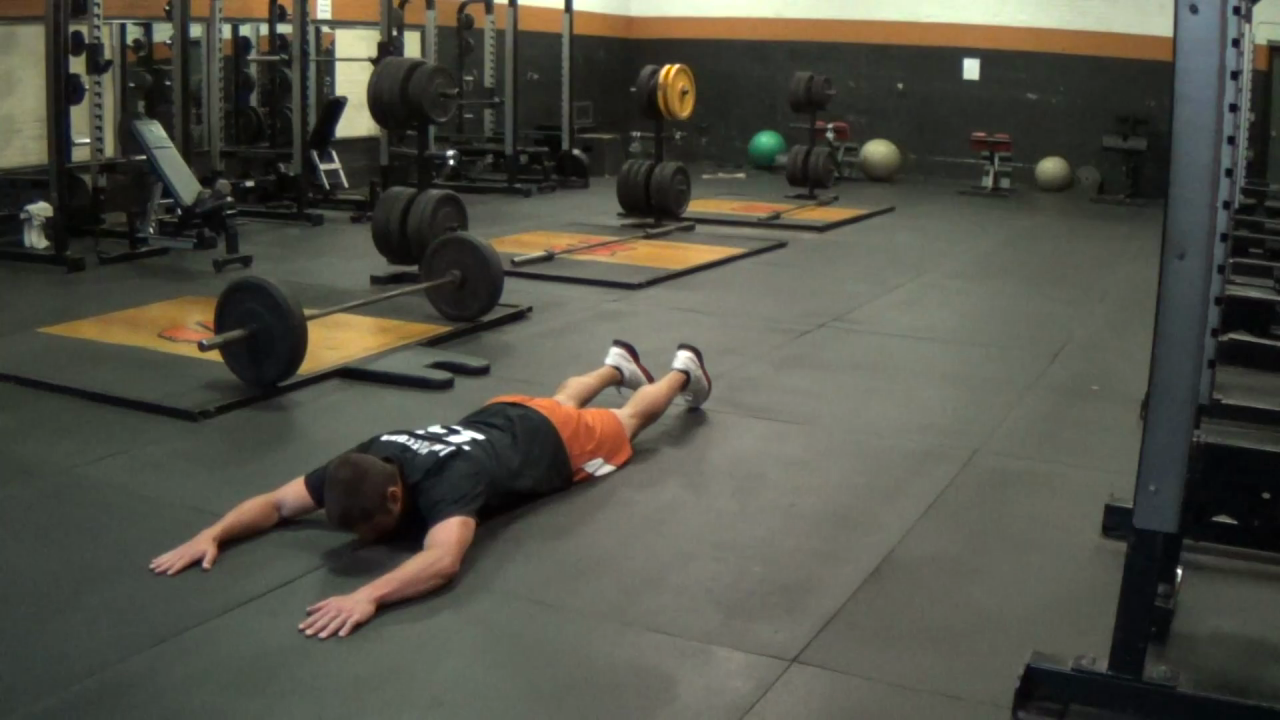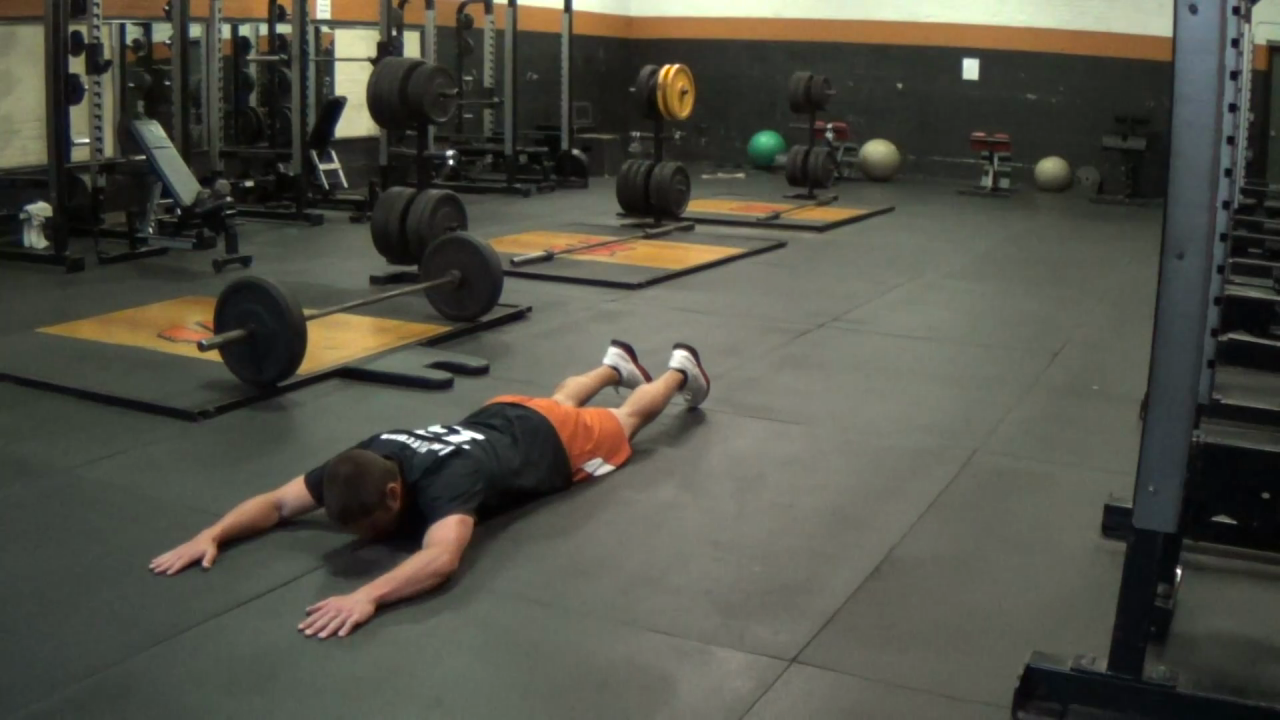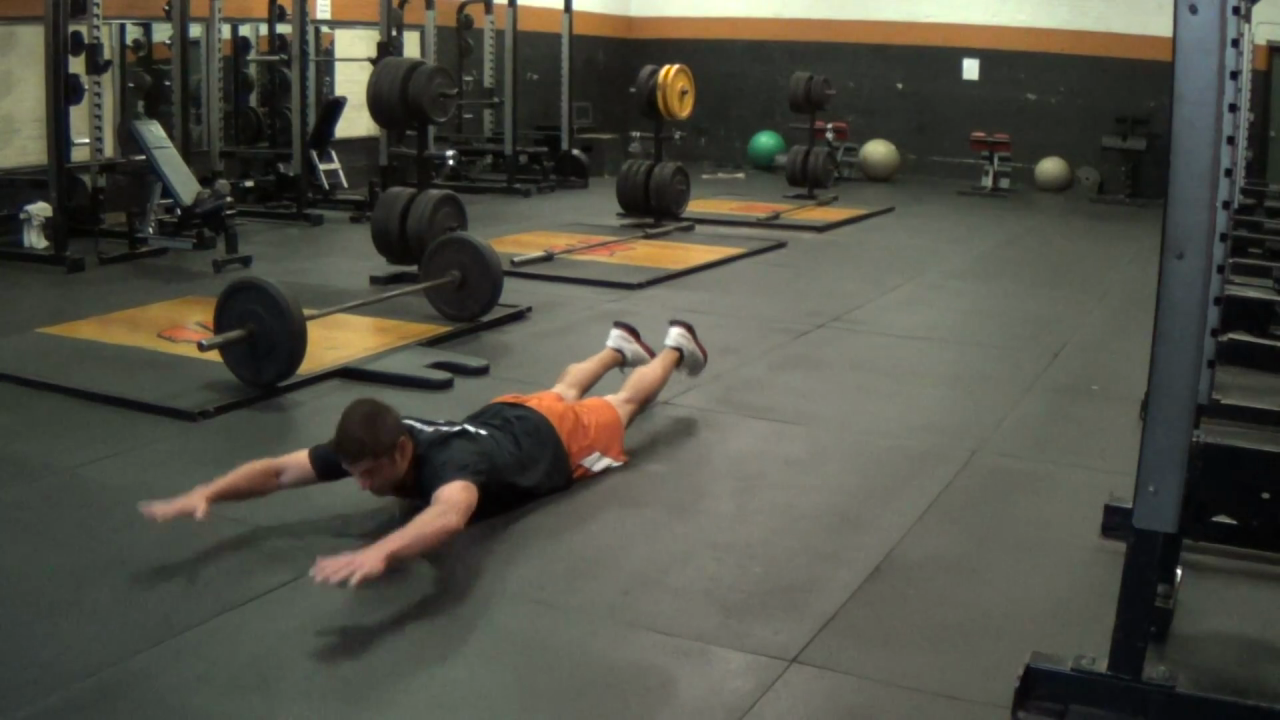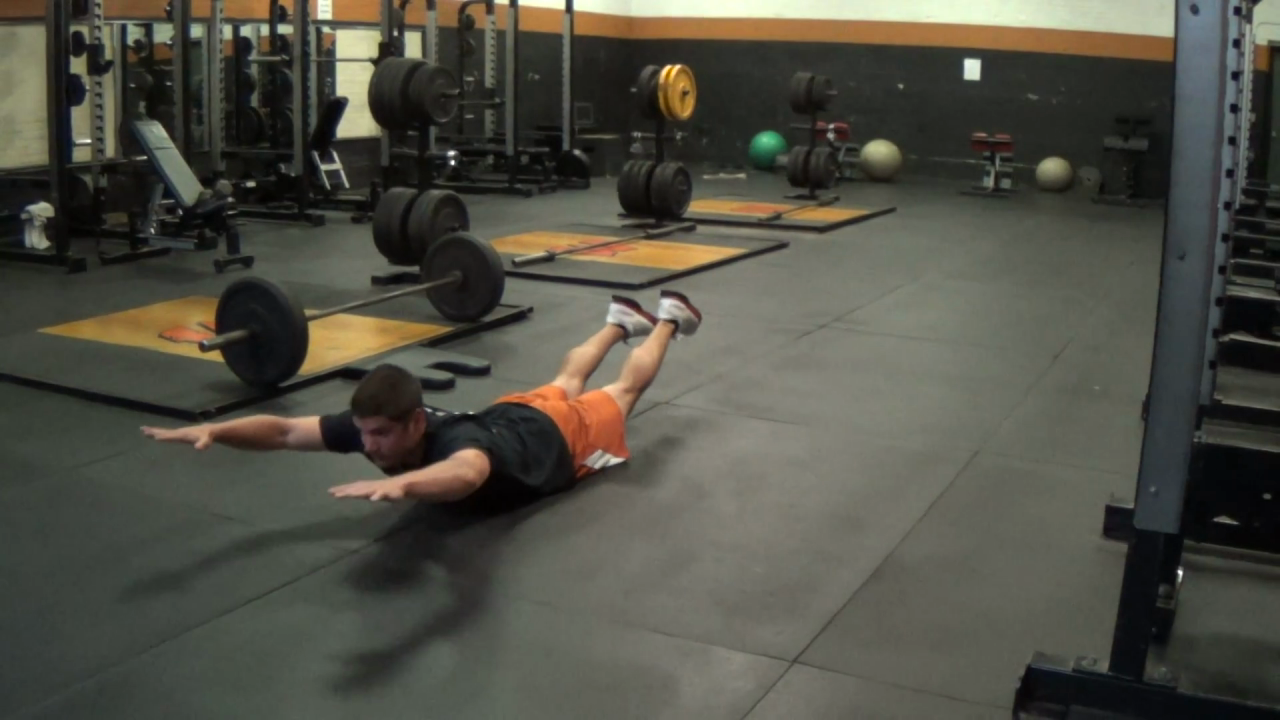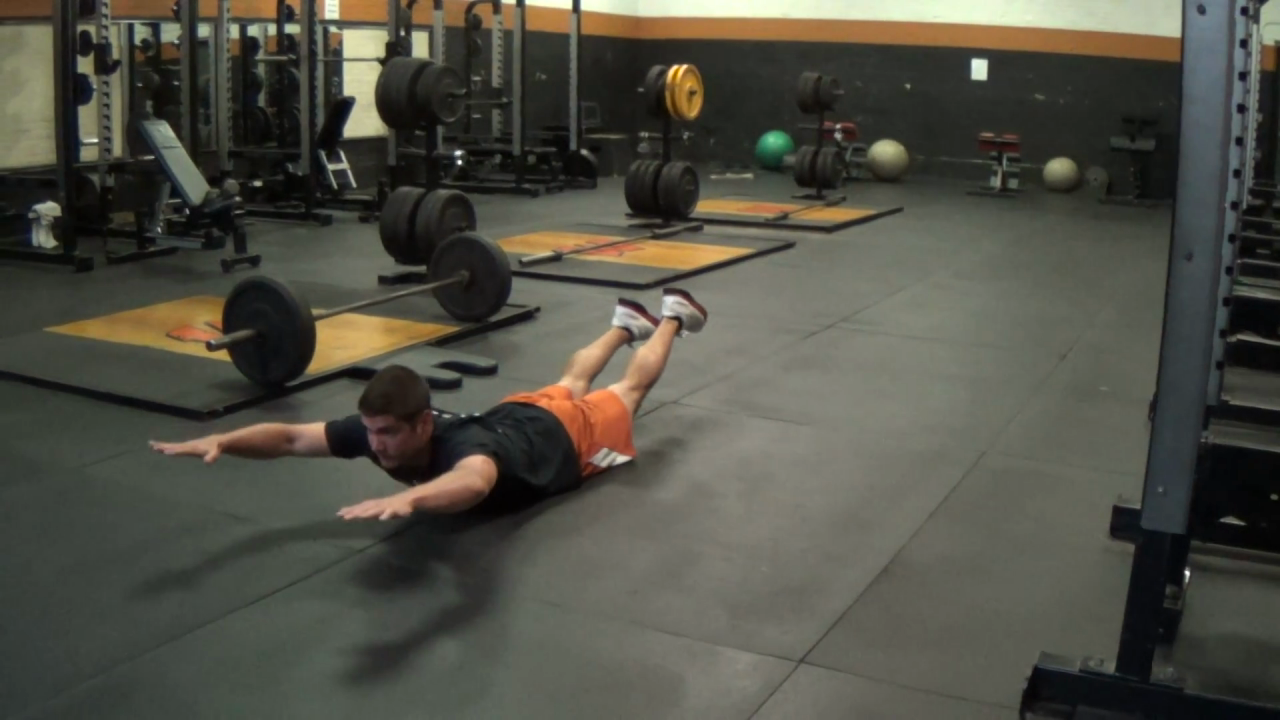
dt=0.2s
person 1, frame 1
left shoulder: (445, 484)
right shoulder: (368, 459)
left elbow: (444, 561)
right elbow: (277, 502)
left wrist: (369, 594)
right wrist: (212, 534)
left hip: (551, 442)
right hip: (497, 419)
left knee: (624, 423)
right knee: (565, 397)
left ankle: (683, 370)
right ankle: (618, 364)
person 1, frame 2
left shoulder: (445, 482)
right shoulder: (370, 457)
left elbow: (442, 558)
right elbow: (277, 502)
left wrist: (366, 595)
right wrist: (210, 535)
left hip: (551, 442)
right hip: (497, 418)
left knee: (622, 421)
right knee: (560, 397)
left ankle: (680, 371)
right ankle: (616, 364)
person 1, frame 3
left shoulder: (450, 459)
right shoulder: (369, 437)
left elbow: (448, 518)
right elbow: (279, 469)
left wrist: (378, 553)
right wrist: (206, 491)
left hip: (552, 441)
right hip: (504, 416)
left knee: (621, 407)
right knee: (563, 390)
left ankle: (677, 349)
right ankle: (620, 346)
person 1, frame 4
left shoulder: (456, 443)
right shoulder: (372, 422)
left elbow: (467, 475)
right elbow: (285, 429)
left wrist: (400, 482)
right wrist: (211, 429)
left hip: (558, 441)
right hip: (507, 419)
left knee: (621, 393)
right knee: (568, 385)
left ankle: (669, 318)
right ankle: (622, 321)
person 1, frame 5
left shoulder: (462, 446)
right shoulder: (379, 428)
left elbow: (474, 483)
right elbow: (291, 436)
left wrist: (407, 498)
right wrist: (220, 440)
left hip: (563, 437)
right hip: (514, 415)
left knee: (626, 392)
right knee: (570, 384)
left ankle: (672, 317)
right ankle: (626, 324)
